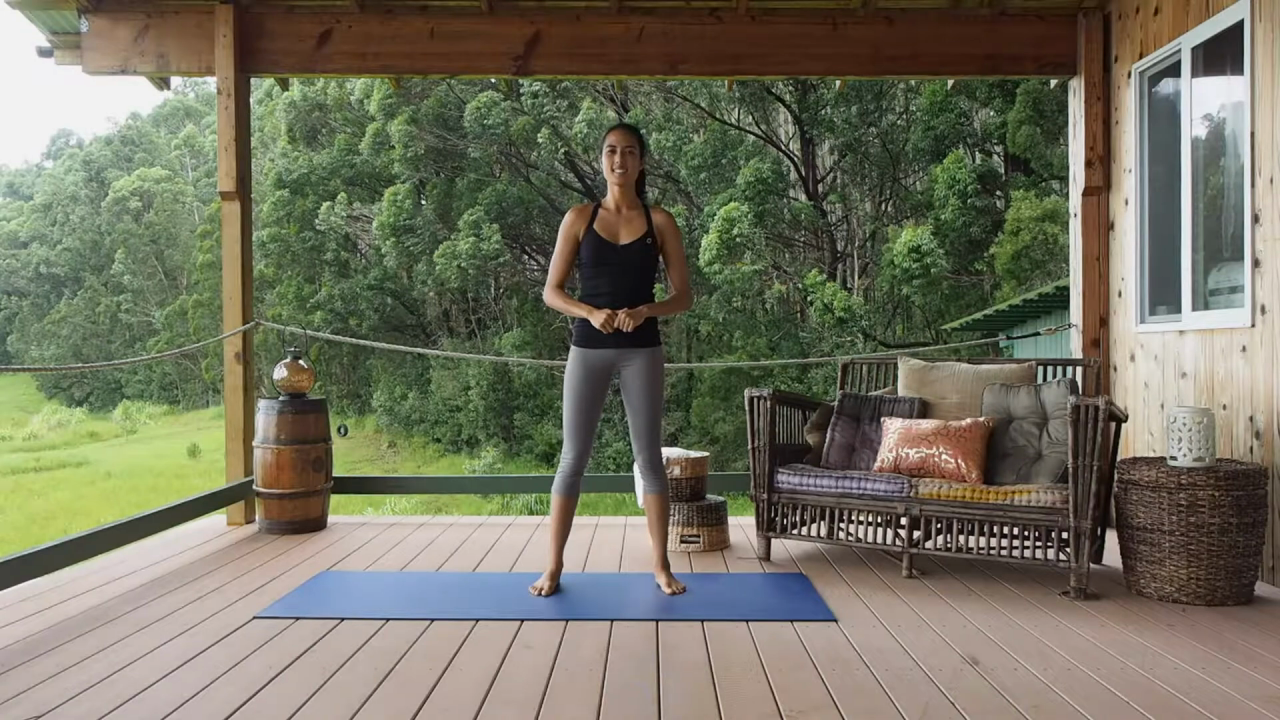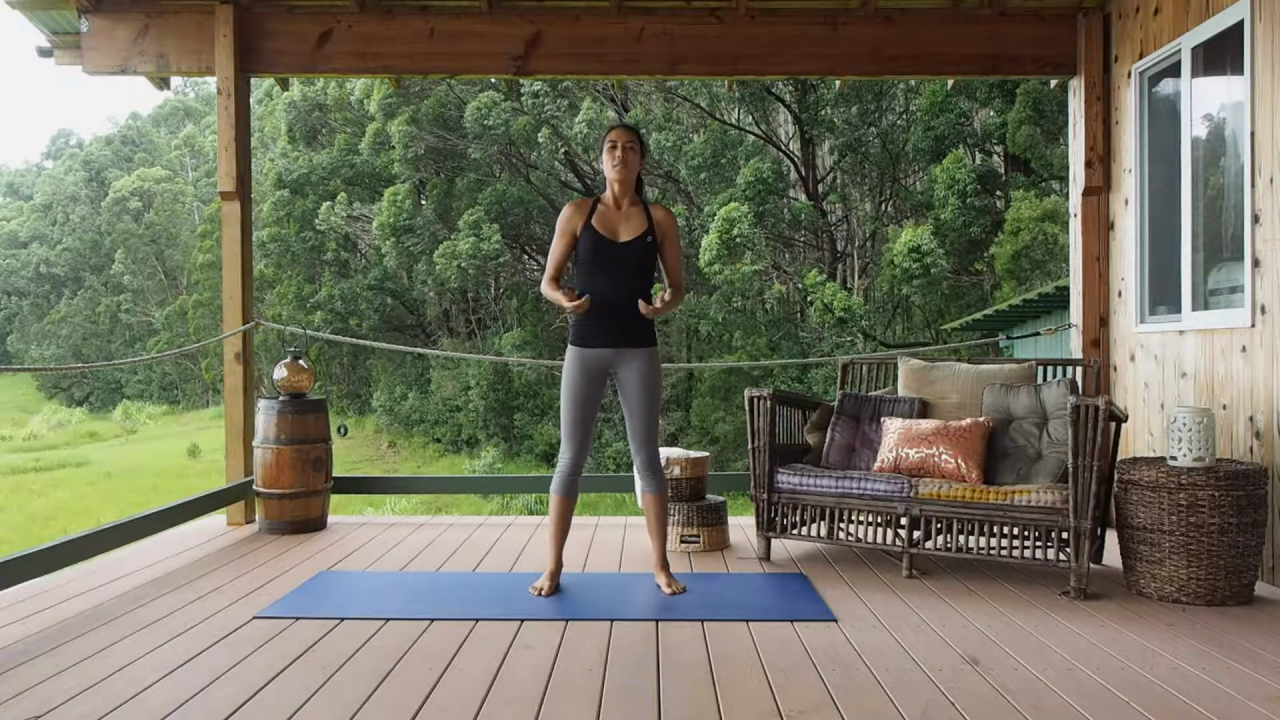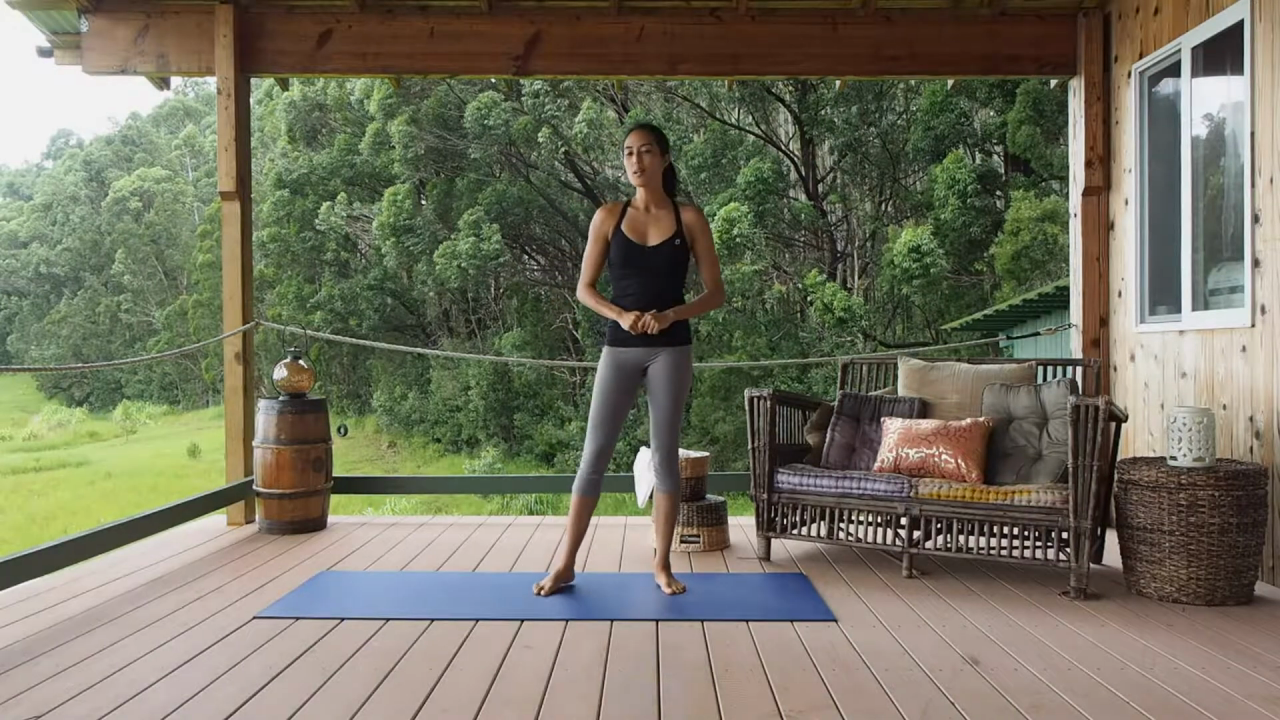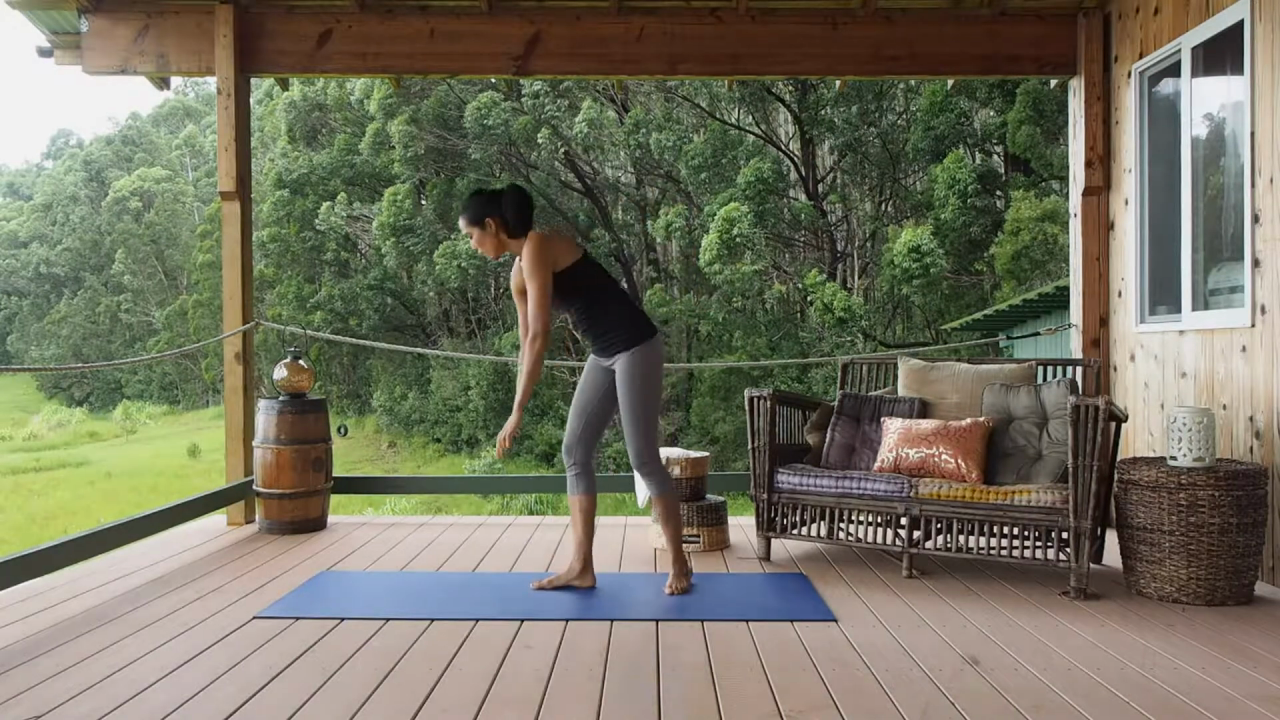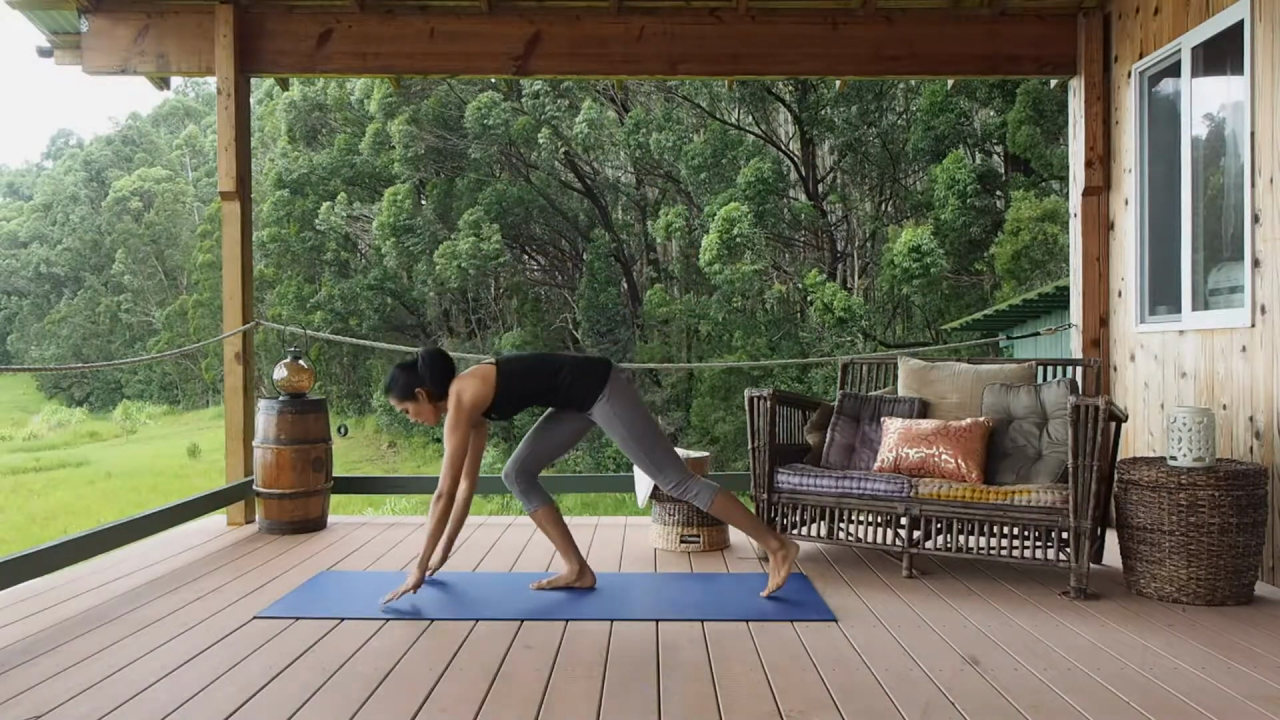
dt=1s
person 1, frame 1
left shoulder: (660, 222)
right shoulder: (579, 218)
left elbow: (684, 296)
right elbow: (551, 291)
left wrist: (644, 311)
right wrist: (590, 312)
left hip: (642, 350)
right hip: (588, 348)
left knee: (649, 456)
right knee: (573, 457)
left ankle: (660, 565)
right ankle: (554, 565)
person 1, frame 2
left shoulder: (659, 218)
right shoulder: (577, 212)
left elbow: (678, 287)
right elbow: (548, 281)
left wrist: (663, 304)
right wrist: (564, 300)
left hip: (638, 349)
right hip: (585, 347)
left knee: (646, 456)
right knee: (572, 456)
left ankle: (661, 565)
right ankle: (554, 565)
person 1, frame 3
left shoulder: (689, 219)
right shoulder: (608, 217)
left elbow: (716, 293)
right elbow: (584, 288)
left wrist: (670, 315)
right wrist: (621, 316)
left hip: (671, 349)
right hip: (620, 348)
left knee: (664, 455)
right knee: (595, 452)
left ankle: (662, 565)
right ankle: (565, 563)
person 1, frame 4
left shoulder: (538, 247)
right shoulder: (520, 271)
left elbow: (540, 337)
right elbow: (528, 341)
left wrist: (518, 413)
right wrist: (519, 409)
left hip: (635, 346)
right hip: (604, 354)
left knee: (644, 458)
right knee: (575, 452)
left ankle: (678, 561)
right ankle: (581, 567)
person 1, frame 5
left shoulder: (461, 400)
right shoulder: (470, 396)
left elbow: (445, 494)
right elbow: (467, 482)
left wrist: (420, 569)
right wrist: (444, 550)
left hip: (602, 391)
right hip: (584, 396)
left knee: (676, 479)
right knee: (517, 474)
left ankle: (777, 547)
right ankle: (577, 569)
